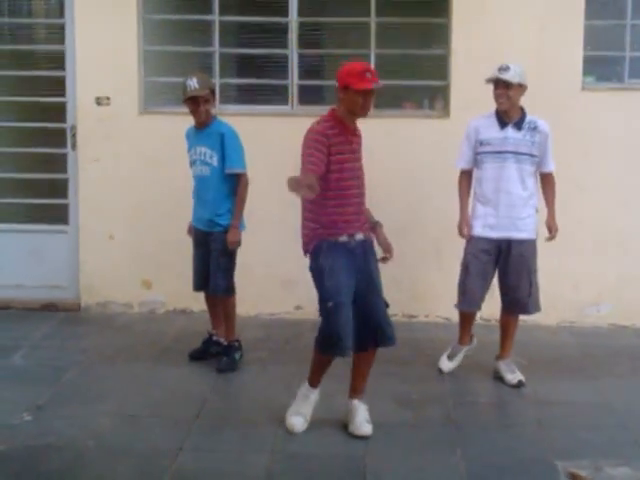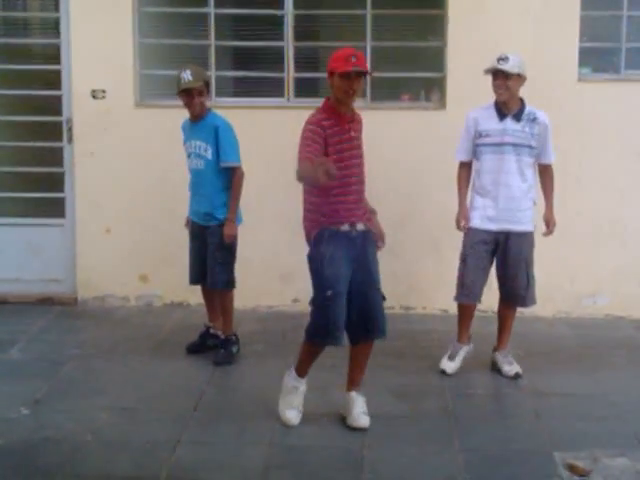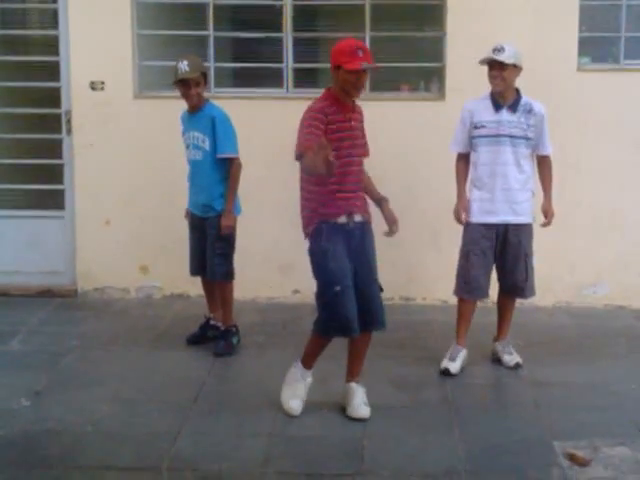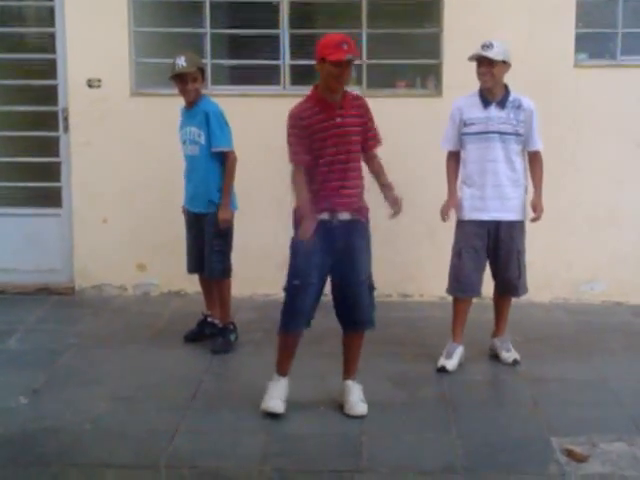
dt=0.2s
person 1, frame 1
left shoulder: (355, 134)
right shoulder: (321, 132)
right elbow: (307, 180)
left wrist: (376, 227)
right wrist: (303, 187)
left hip: (360, 242)
right hip: (327, 243)
left knee: (375, 324)
right knee: (337, 325)
left ankle: (356, 402)
right ankle: (309, 390)
person 1, frame 2
left shoulder: (356, 120)
right shoulder: (317, 124)
right elbow: (304, 170)
left wrist: (371, 216)
right wrist: (314, 172)
left hip: (359, 231)
right hip: (328, 232)
left knee: (369, 315)
right knee: (329, 313)
left ankle: (353, 394)
right ankle: (296, 380)
person 1, frame 3
left shoulder: (356, 113)
right shoulder: (318, 112)
right elbow: (306, 155)
left wrist: (381, 202)
right wrist: (319, 161)
left hip: (358, 221)
right hip: (326, 223)
left knee: (369, 307)
right knee: (338, 307)
left ankle: (354, 385)
right ankle: (301, 370)
person 1, frame 4
left shoulder: (359, 106)
right shoulder: (301, 114)
left elbow: (369, 154)
right elbow: (299, 172)
left wrist: (386, 187)
right wrist: (305, 215)
left hip: (353, 220)
right hip: (316, 222)
left knee: (358, 304)
right knee: (298, 301)
left ankle: (351, 383)
right ankle: (280, 379)
person 2, frame 1
left shoulder: (539, 129)
right shoulder: (478, 127)
left elbow: (546, 175)
right elbow: (466, 173)
left wrist: (551, 214)
right wrist: (463, 213)
left hip: (521, 228)
right hip: (483, 226)
left knee: (517, 296)
right knee: (470, 290)
left ankle: (504, 360)
right ankle: (464, 340)
person 2, frame 2
left shoulder: (539, 121)
right shoulder: (476, 118)
left elbow: (545, 167)
right elbow: (465, 164)
left wrist: (549, 208)
right wrist: (462, 205)
left hip: (520, 221)
right hip: (481, 218)
left knee: (514, 289)
right knee: (468, 284)
left ankle: (501, 351)
right ankle: (461, 342)
person 2, frame 3
left shoulder: (535, 112)
right shoulder: (472, 110)
left elbow: (543, 158)
right elbow: (463, 156)
left wrist: (547, 199)
right wrist: (461, 196)
left hip: (518, 212)
right hip: (480, 211)
left knee: (513, 280)
right knee: (471, 279)
left ankle: (502, 342)
right ankle: (459, 346)
person 2, frame 4
left shoulder: (524, 108)
right shoulder: (462, 107)
left elbow: (533, 154)
right elbow: (453, 154)
left wrist: (537, 194)
right wrist: (451, 194)
left hip: (510, 208)
right hip: (472, 208)
left knee: (508, 276)
right knee: (464, 276)
left ankle: (499, 338)
right ankle: (456, 343)
person 3, frame 1
left shoulder: (225, 133)
right shoulder: (190, 134)
left elbow: (242, 179)
left wrist: (235, 225)
left hip: (223, 225)
right hip: (202, 224)
left knee: (222, 285)
right knee: (205, 284)
left ankle: (232, 343)
right ankle: (216, 337)
person 3, frame 2
left shoulder: (219, 126)
right shoulder: (186, 127)
left elbow: (237, 173)
left wrist: (231, 219)
left hip: (219, 219)
right hip: (198, 217)
left knee: (221, 279)
right knee: (202, 278)
left ankle: (229, 337)
right ankle: (213, 330)
person 3, frame 3
left shoulder: (217, 117)
right shoulder: (185, 118)
left elbow: (235, 164)
left wrist: (229, 210)
left hip: (218, 210)
right hip: (198, 209)
left knee: (221, 270)
right knee: (202, 269)
left ankle: (229, 328)
right ankle: (213, 321)
person 3, frame 4
left shoulder: (211, 111)
right shoulder: (185, 113)
left elbow: (229, 157)
left wrist: (226, 204)
left hip: (214, 206)
right hip: (194, 205)
left knee: (218, 267)
right knee: (200, 266)
left ankle: (227, 325)
right ankle: (211, 318)
